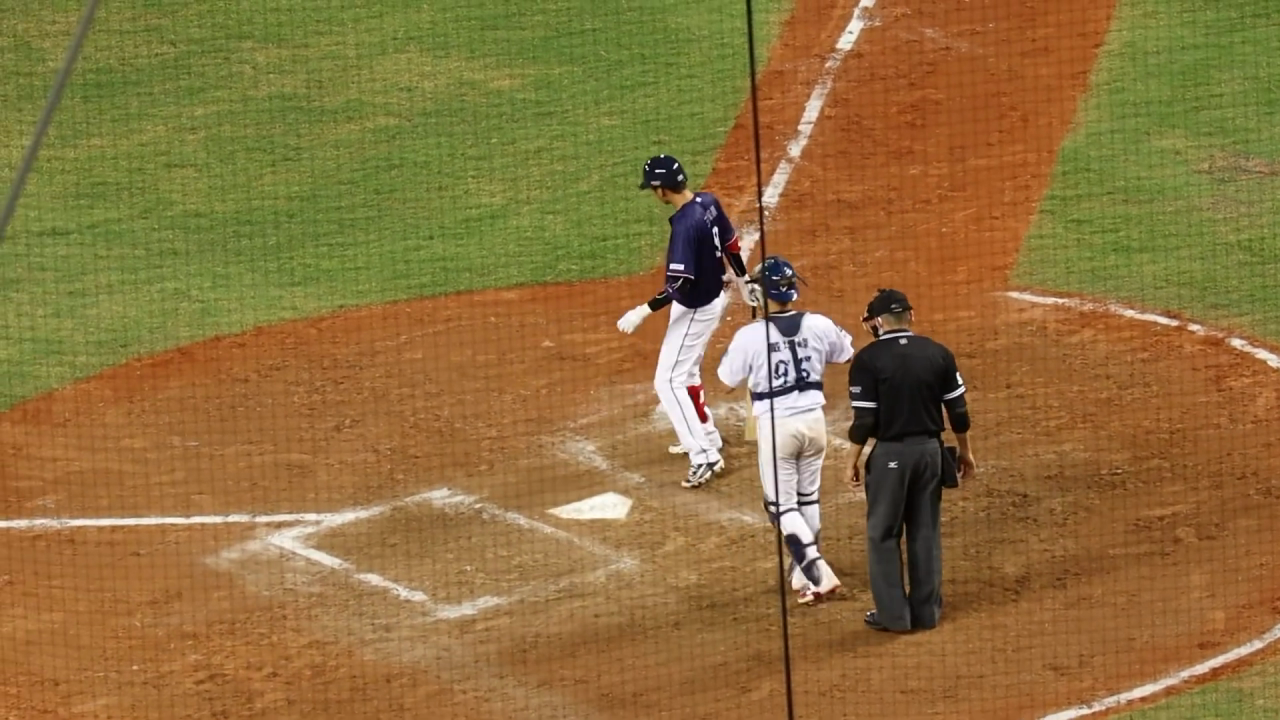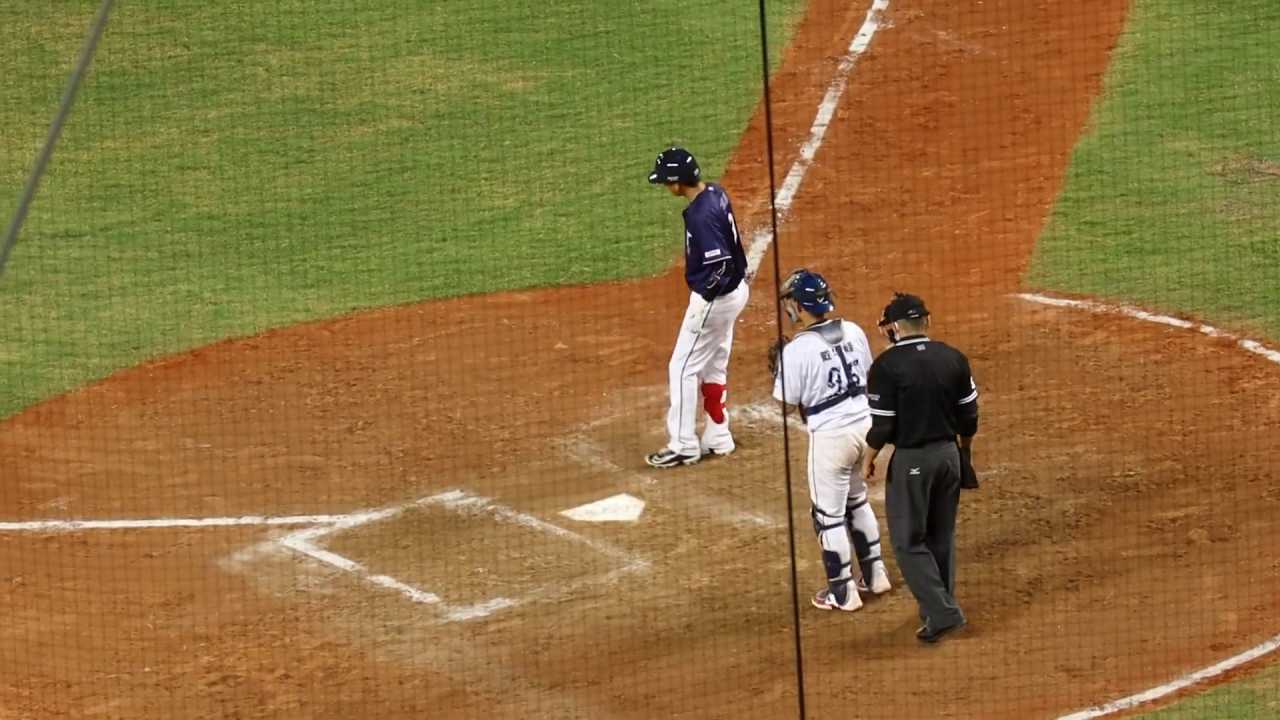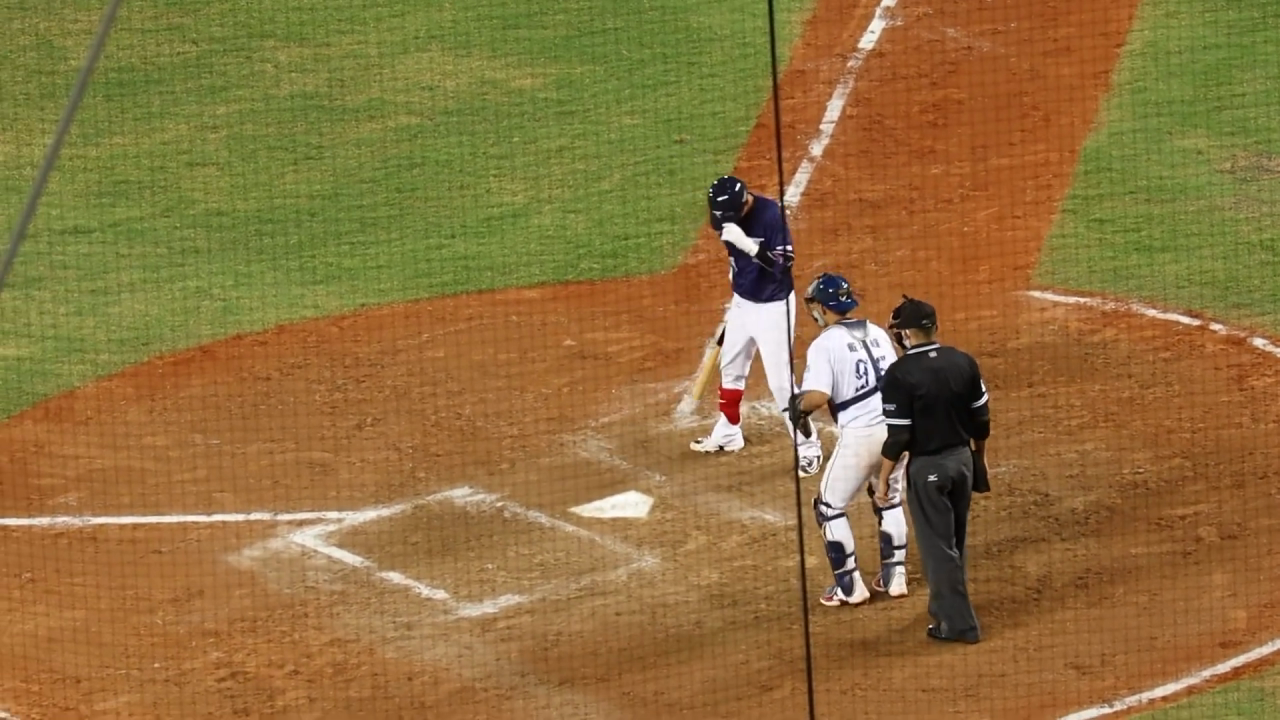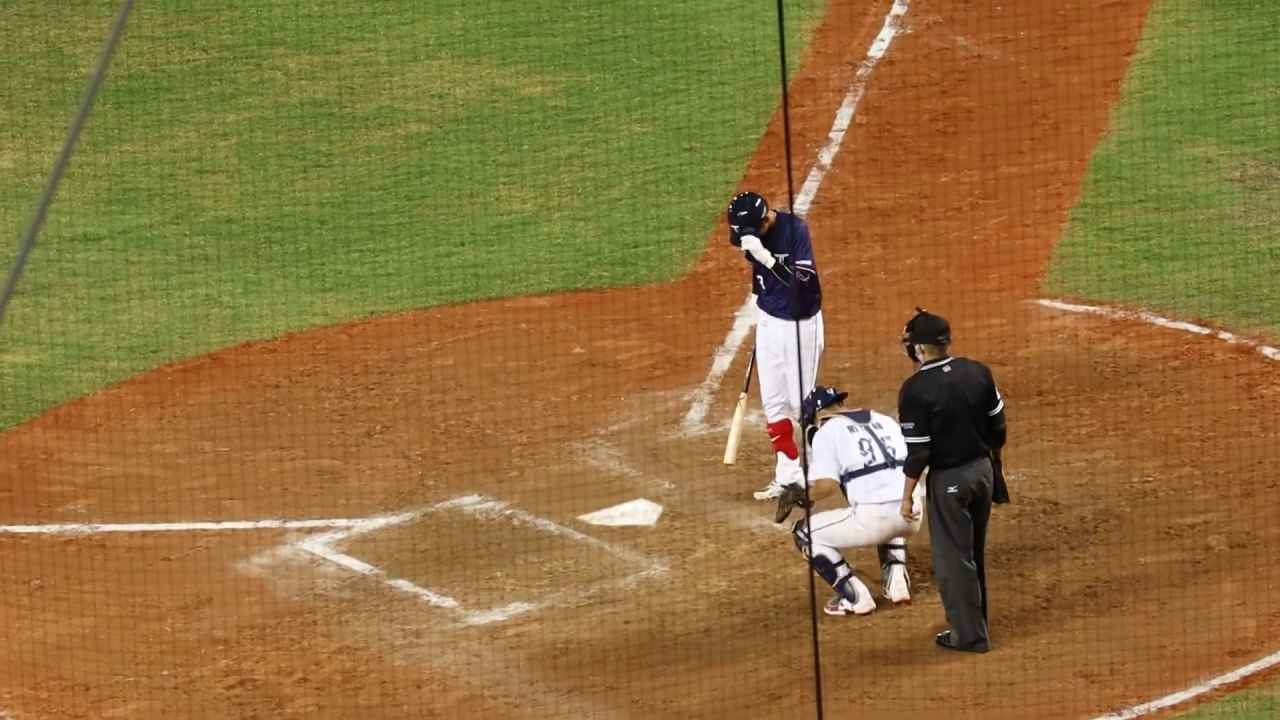
dt=0.5s
person 1, frame 1
left shoulder: (868, 358)
right shoulder: (938, 353)
left elbow: (864, 419)
right elbow: (958, 410)
left wrist: (853, 460)
right wrist: (965, 451)
left hip: (890, 454)
right hip: (930, 450)
left knee: (883, 535)
right knee: (926, 532)
left ankle: (893, 613)
right ankle: (926, 610)
person 1, frame 2
left shoulder: (887, 364)
right shoulder: (954, 358)
left elbow: (882, 426)
right elbow: (969, 416)
left wrist: (868, 461)
right wrist: (963, 452)
left hip: (911, 459)
right hip: (948, 455)
left knee: (908, 541)
right knee: (942, 538)
left ankle: (941, 612)
right ankle: (939, 610)
person 1, frame 3
left shoulder: (899, 373)
right shoulder: (964, 362)
left elbow: (898, 436)
right elbow: (981, 418)
left wrist: (883, 479)
right wrist: (980, 456)
left hip: (928, 466)
right hip: (962, 459)
left knee: (937, 545)
right knee: (952, 541)
left ankle: (958, 623)
right ankle: (944, 605)
person 1, frame 4
left shoulder: (915, 390)
right shoulder: (978, 372)
left elbow: (918, 453)
right elbow: (998, 426)
left wrist: (907, 496)
right wrist: (994, 463)
left hip: (949, 480)
right hip: (983, 470)
left knee: (953, 556)
right knee: (973, 551)
left ankle: (969, 633)
right ankle: (973, 615)
person 2, frame 1
left shoulder: (685, 226)
right shoulder: (709, 202)
left elbow: (679, 284)
right elbow: (730, 245)
left wrist: (643, 310)
right wrist: (741, 278)
left hip: (694, 309)
right hip: (713, 297)
left knee: (668, 381)
right knee: (686, 371)
left ankle: (704, 452)
right ankle: (704, 435)
person 2, frame 2
left shoulder: (700, 215)
right shoulder: (715, 192)
left elbow: (719, 267)
left wrist: (701, 305)
left hip: (716, 297)
right hip: (732, 291)
left knee: (683, 368)
right knee: (713, 366)
left ankle: (683, 445)
right ankle: (718, 437)
person 2, frame 3
left shoulder: (770, 213)
right shoulder: (729, 215)
left elbow: (783, 263)
left wrist: (748, 245)
left hip: (773, 309)
right hip: (742, 304)
left knee: (781, 382)
right knee: (729, 368)
left ankle: (809, 448)
right ankle: (726, 434)
person 2, frame 4
left shoulder: (794, 229)
right shoulder: (753, 233)
left elbow: (802, 279)
left wrist: (765, 257)
left hip: (801, 325)
right hip: (768, 323)
left knee: (799, 399)
right knee: (773, 401)
right ankle: (789, 473)
person 3, frame 1
left shoulder: (748, 336)
right shoulder: (819, 324)
left elbow: (727, 383)
right elbow: (847, 354)
left hip: (776, 426)
right hip: (813, 420)
left knee: (782, 505)
right knee: (807, 498)
left ankle: (818, 574)
right ankle: (802, 568)
person 3, frame 2
left shoulder: (796, 349)
right shoulder: (854, 331)
left elbow: (786, 403)
left wrist: (779, 371)
left hip: (830, 437)
right hip: (864, 427)
left knee: (829, 515)
right knee: (857, 502)
left ankle: (843, 592)
right ankle: (874, 575)
person 3, frame 3
left shoulder: (825, 343)
right shoulder: (877, 332)
left elbow: (818, 396)
left wrist: (799, 407)
left hip: (860, 436)
left knee: (829, 507)
right knee: (891, 502)
left ankle: (849, 585)
right ankle: (895, 576)
person 3, frame 4
left shoulder: (826, 432)
right shoulder: (885, 421)
left elbow: (827, 485)
left wrist: (802, 495)
left hip: (874, 514)
right hip: (910, 509)
left knee: (805, 533)
left ankle: (853, 596)
right ankle: (896, 582)
